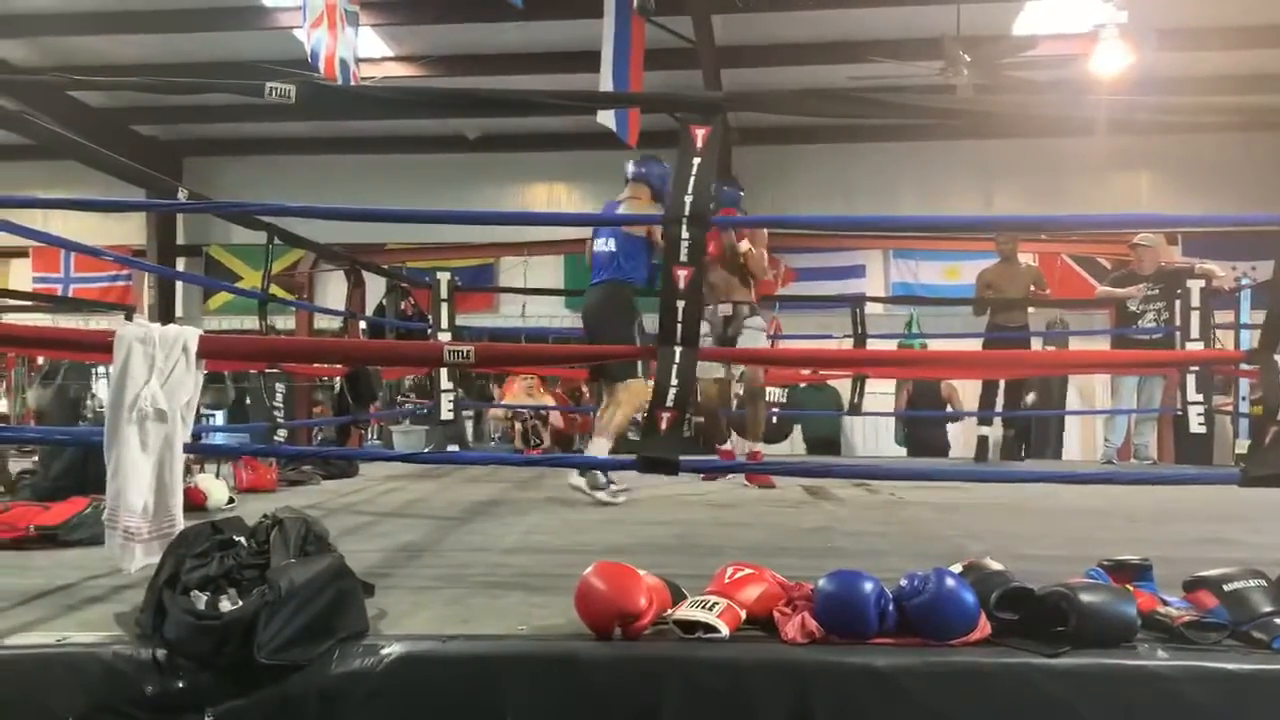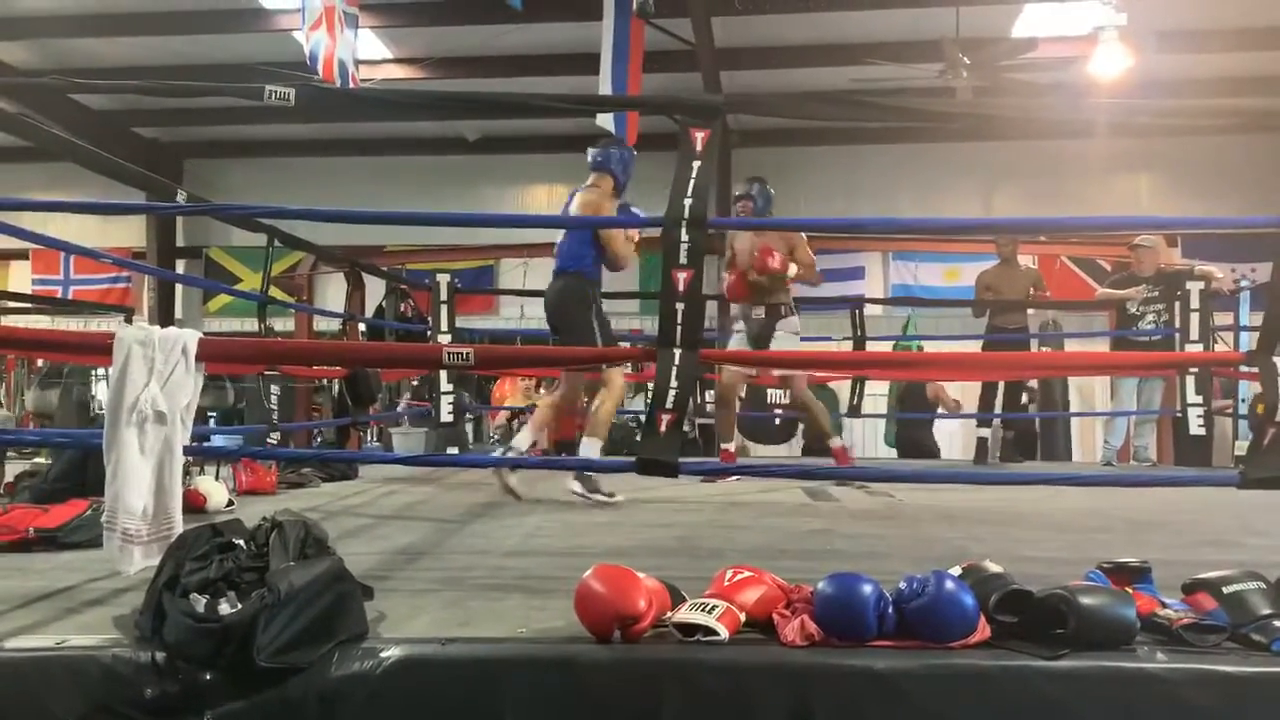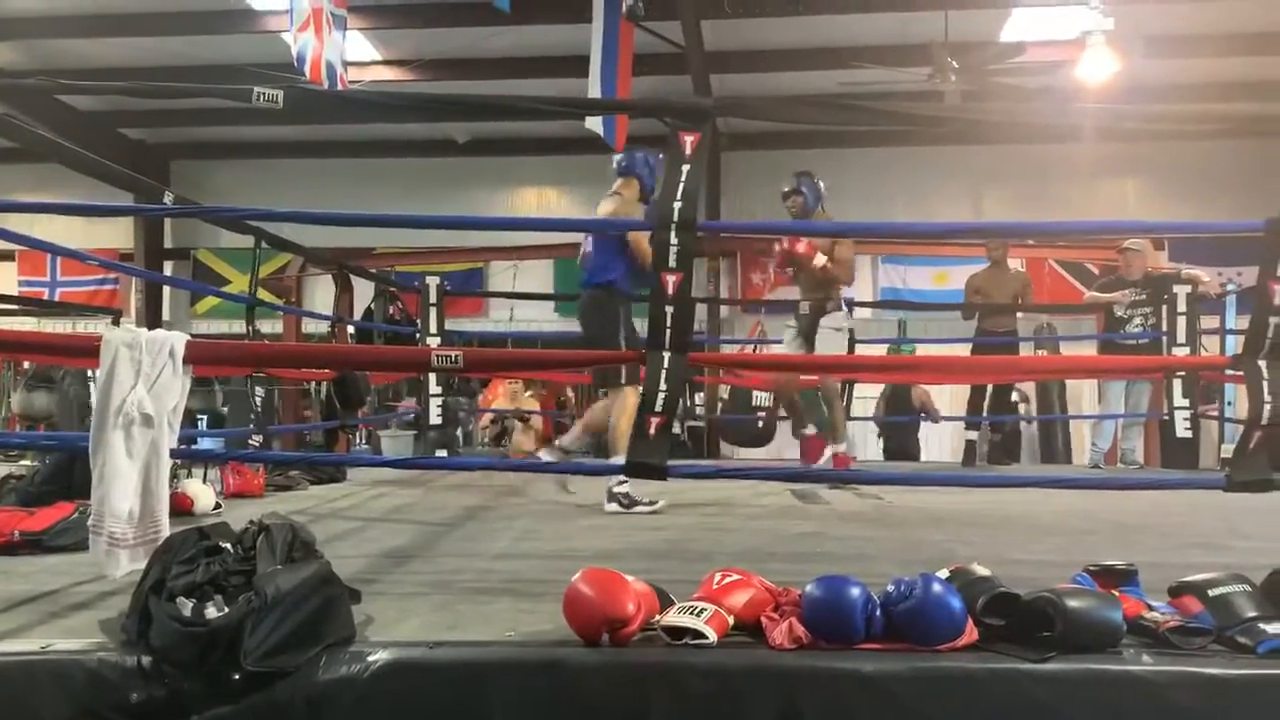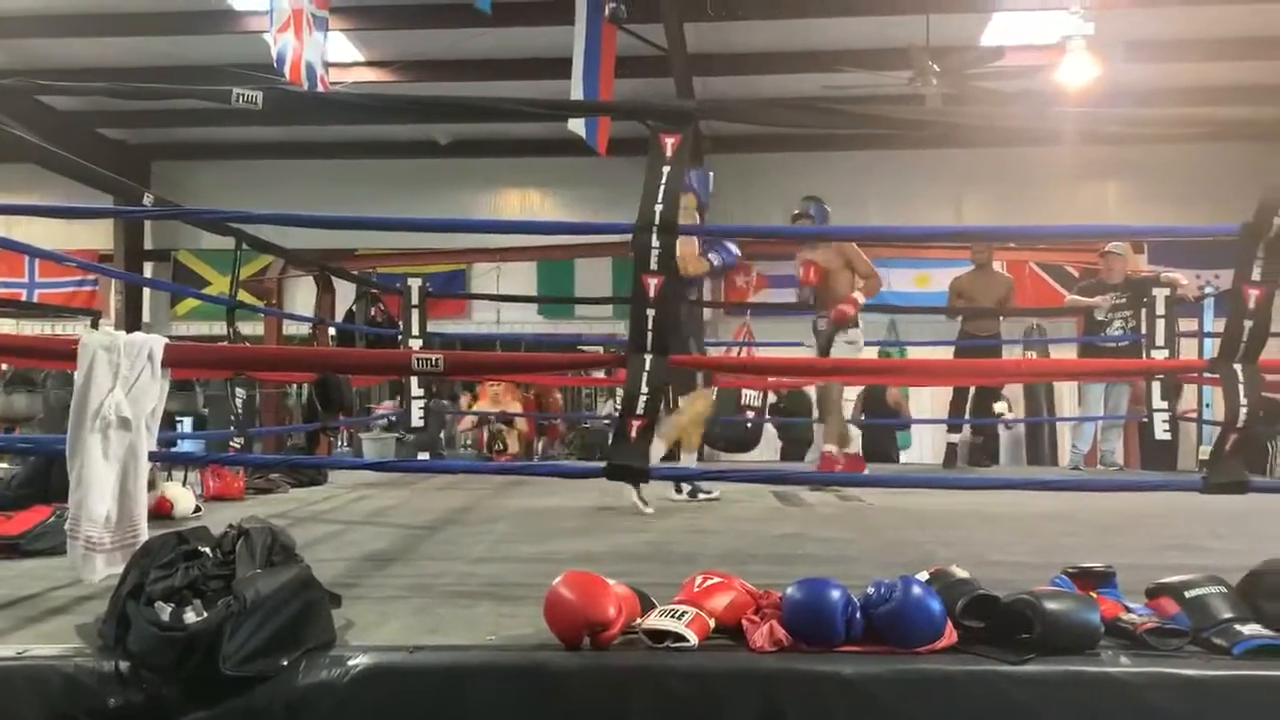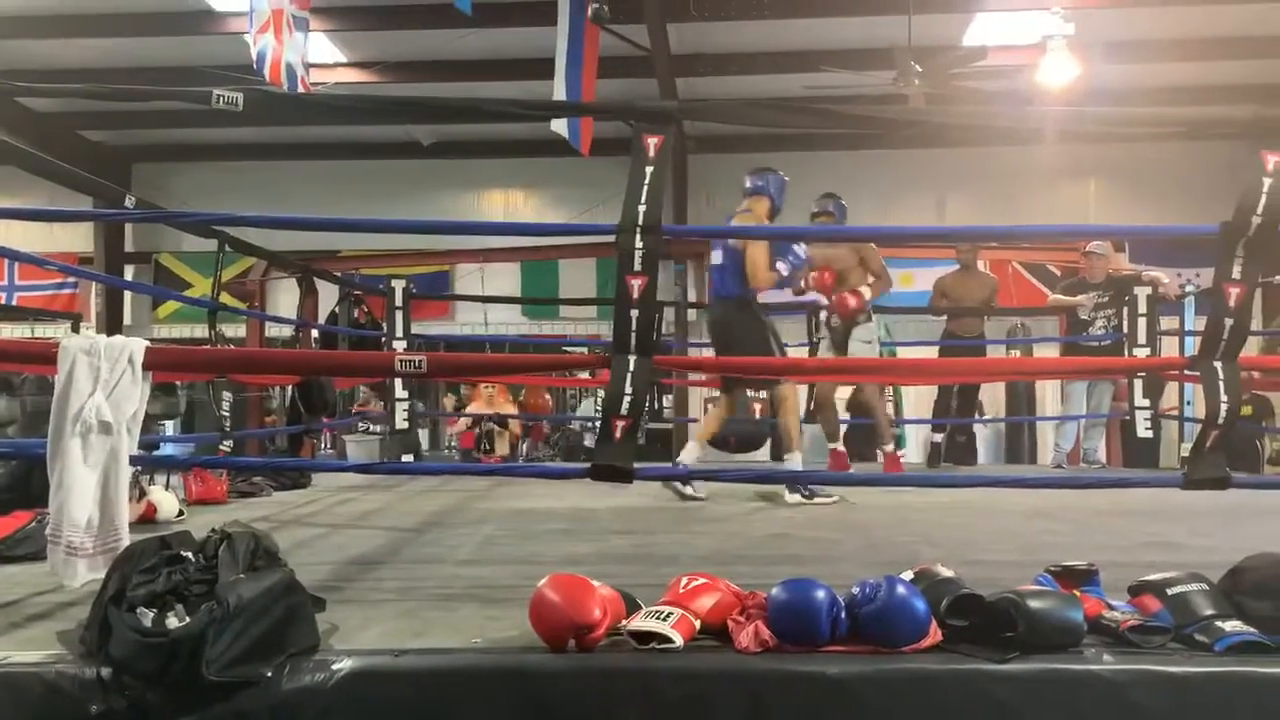
dt=0.4s
person 1, frame 1
left shoulder: (607, 213)
right shoulder: (648, 211)
left hip: (594, 301)
right hip: (618, 301)
left knee: (613, 392)
right knee: (634, 391)
left ankle: (594, 471)
right ankle: (591, 467)
person 1, frame 2
left shoulder: (579, 198)
right shoulder: (600, 201)
right elbow: (621, 261)
left wrist: (600, 246)
right wrist: (630, 232)
left hip: (564, 292)
right hip: (578, 295)
left knee: (570, 388)
right knee: (614, 381)
left ankle: (513, 453)
right ankle: (584, 470)
person 1, frame 3
left shoulder: (609, 206)
right shoulder: (627, 207)
left elbow: (586, 259)
right elbow: (650, 260)
left hip: (597, 301)
right hip: (608, 304)
left knee: (618, 395)
right knee: (628, 394)
left ankle: (558, 450)
right ankle: (619, 488)
person 1, frame 4
right shoulder: (687, 215)
right elbow: (686, 266)
left wrist: (702, 263)
right wrist: (717, 259)
right hip: (676, 309)
left knee: (692, 394)
right knee: (698, 401)
left ankle: (685, 481)
right ankle: (644, 463)
person 1, frame 5
left shoulder: (730, 223)
right shoulder: (755, 224)
right elbow: (757, 280)
right wrist: (785, 266)
left hip: (719, 313)
right hip: (744, 314)
left knee: (726, 399)
right knee: (786, 392)
left ankle: (683, 468)
right ankle: (796, 483)
person 2, frame 1
left shoulder: (753, 232)
right shoulder: (702, 235)
left elbow: (761, 275)
left wrist: (741, 241)
right wrist: (704, 255)
left hip: (746, 318)
right hip: (711, 320)
left knee: (755, 383)
right knee: (709, 398)
left ankle: (754, 460)
right ankle: (725, 455)
person 2, frame 2
left shoulder: (788, 236)
right shoulder: (735, 237)
left elbow: (815, 277)
left wrist: (786, 268)
right wrist: (732, 283)
left hip: (781, 319)
right hip: (747, 320)
left knee: (798, 390)
right knee: (725, 388)
left ankle: (840, 452)
right ankle: (727, 458)
person 2, frame 3
right shoulder: (795, 233)
left elbow: (847, 276)
left wrist: (814, 256)
right wrist: (786, 260)
left hip: (828, 313)
right hip: (801, 314)
left knee: (828, 385)
right knee: (785, 383)
left ankle: (841, 457)
right ankle: (812, 439)
person 2, frame 4
left shoulder: (842, 247)
right shoulder: (802, 256)
left elbow: (874, 280)
left wrist: (853, 302)
right wrist: (804, 285)
left hip: (845, 328)
right hip: (821, 330)
left knee: (831, 390)
right knee: (826, 398)
left ankle: (828, 460)
right ankle: (853, 457)
person 2, frame 5
left shoulder: (858, 245)
right shoulder: (813, 251)
left elbow: (885, 280)
right elbow: (797, 290)
left wrist: (859, 295)
right wrist: (810, 282)
left hip: (859, 325)
right hip: (831, 327)
left knee: (868, 392)
right knee: (821, 394)
left ankle: (891, 456)
right ankle: (837, 457)
person 3, frame 1
left shoulder: (1170, 274)
right shoulder: (1122, 277)
left elbow: (1202, 268)
right elbow: (1099, 292)
left wrist: (1219, 274)
right wrist: (1124, 293)
left hip: (1158, 352)
right hip: (1127, 352)
left knee: (1150, 407)
right knee: (1122, 405)
left ankle: (1142, 450)
right ankle: (1109, 451)
person 3, frame 2
left shoulder: (1169, 276)
right shoulder: (1122, 280)
left elbow: (1202, 270)
right elbow: (1099, 295)
left wrist: (1218, 277)
right wrist: (1125, 294)
right hip: (1127, 354)
left knee: (1150, 410)
right knee: (1121, 406)
left ankle: (1142, 452)
right ankle: (1109, 453)
person 3, frame 3
left shoulder: (1156, 280)
right shoulder: (1110, 283)
left elbow: (1189, 273)
right elbow: (1087, 298)
left wrist: (1205, 280)
right wrist: (1111, 298)
left hip: (1146, 357)
right hip: (1115, 357)
left knee: (1138, 412)
right knee: (1109, 409)
left ankle: (1129, 454)
right ankle: (1096, 455)
person 3, frame 4
left shoulder: (1136, 283)
right shoulder: (1090, 286)
left elbow: (1168, 276)
right elbow: (1068, 301)
left wrist: (1183, 284)
right wrist: (1092, 302)
left hip: (1125, 360)
right hip: (1095, 359)
left knee: (1117, 413)
right knee: (1089, 411)
left ankle: (1108, 455)
right ankle: (1076, 456)
person 3, frame 5
left shoulder: (1118, 282)
right shoulder: (1072, 285)
left elbow: (1150, 275)
right elbow: (1051, 300)
left wrist: (1165, 282)
right wrist: (1075, 301)
left hip: (1108, 358)
right hip: (1077, 358)
left knee: (1099, 412)
right knee: (1072, 409)
left ankle: (1090, 453)
right ankle: (1059, 454)
person 4, frame 1
left shoulder: (1033, 272)
right shoulder: (986, 274)
left elbow: (1048, 297)
right elbow: (977, 310)
left wrist: (1038, 296)
right wrist: (985, 301)
left hip: (1021, 333)
right hip: (995, 332)
left knee: (1016, 388)
right knee: (990, 386)
left ankle: (1009, 443)
right ankle: (982, 442)
person 4, frame 2
left shoulder: (1032, 274)
right shoulder: (986, 276)
left elbow: (1047, 300)
right elbow: (976, 312)
left wrist: (1038, 298)
right wrist: (985, 303)
left hip: (1020, 335)
right hip: (995, 334)
left knee: (1015, 390)
right knee: (989, 388)
left ankle: (1007, 445)
right ankle: (982, 444)
person 4, frame 3
left shoulder: (1021, 278)
right shoulder: (975, 279)
right elbow: (966, 315)
left wrist: (1021, 303)
right wrist: (973, 305)
left hip: (1009, 338)
right hip: (984, 337)
left knee: (1003, 393)
right knee: (978, 391)
left ankle: (995, 447)
right ankle: (970, 446)
person 4, frame 4
left shoulder: (1006, 282)
right shoulder: (960, 282)
right elbow: (949, 313)
left wrist: (1003, 310)
right wrist: (958, 308)
left hip: (993, 341)
right hip: (967, 340)
left knee: (986, 396)
right knee: (960, 394)
left ankle: (977, 449)
right ankle: (952, 448)
person 4, frame 5
left shoulder: (990, 282)
right shoulder: (944, 282)
left elbow: (994, 310)
right elbow: (932, 307)
left wrist: (989, 309)
right wrist: (943, 308)
left hip: (977, 342)
right hip: (951, 340)
left knee: (969, 396)
right knee: (945, 393)
left ankle: (959, 448)
right ankle: (936, 447)
